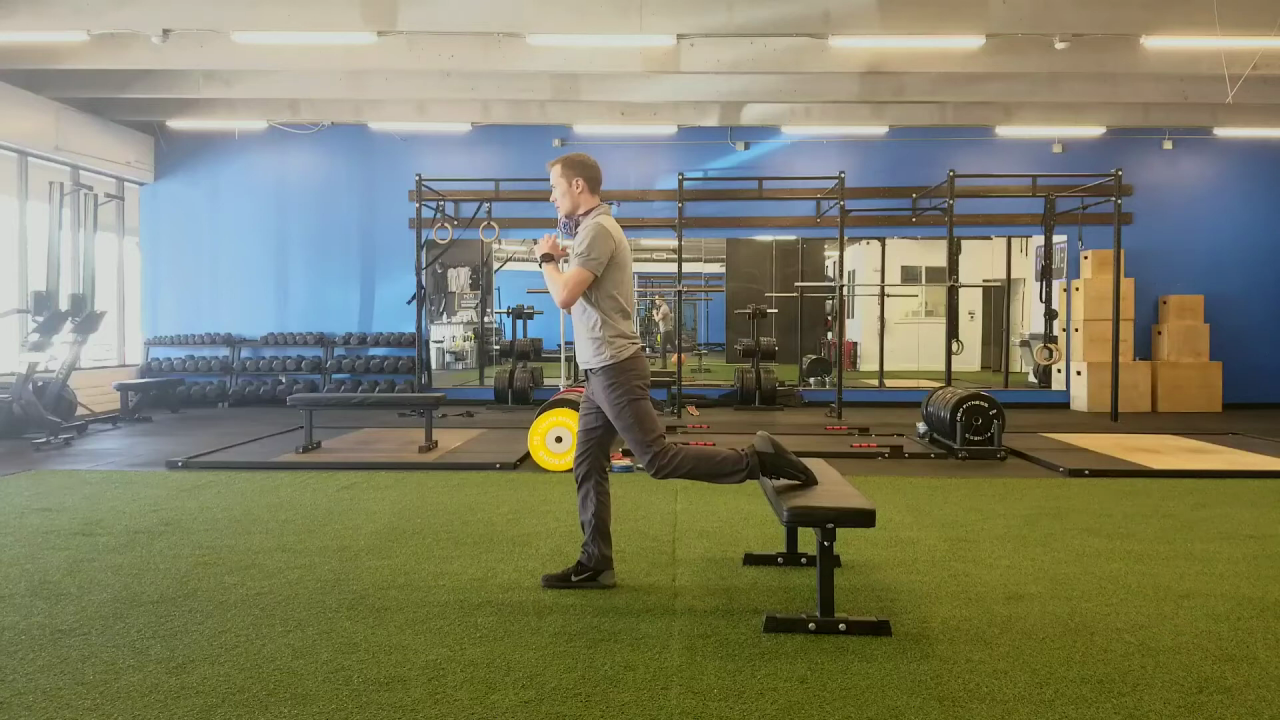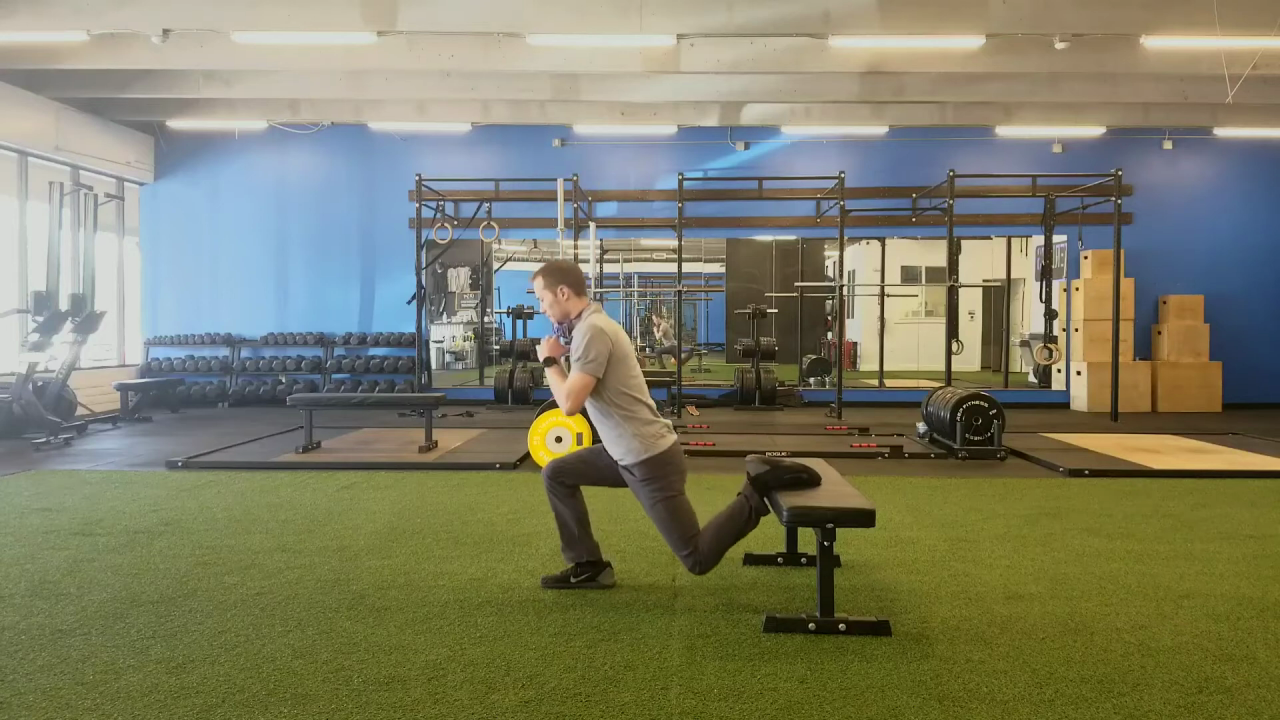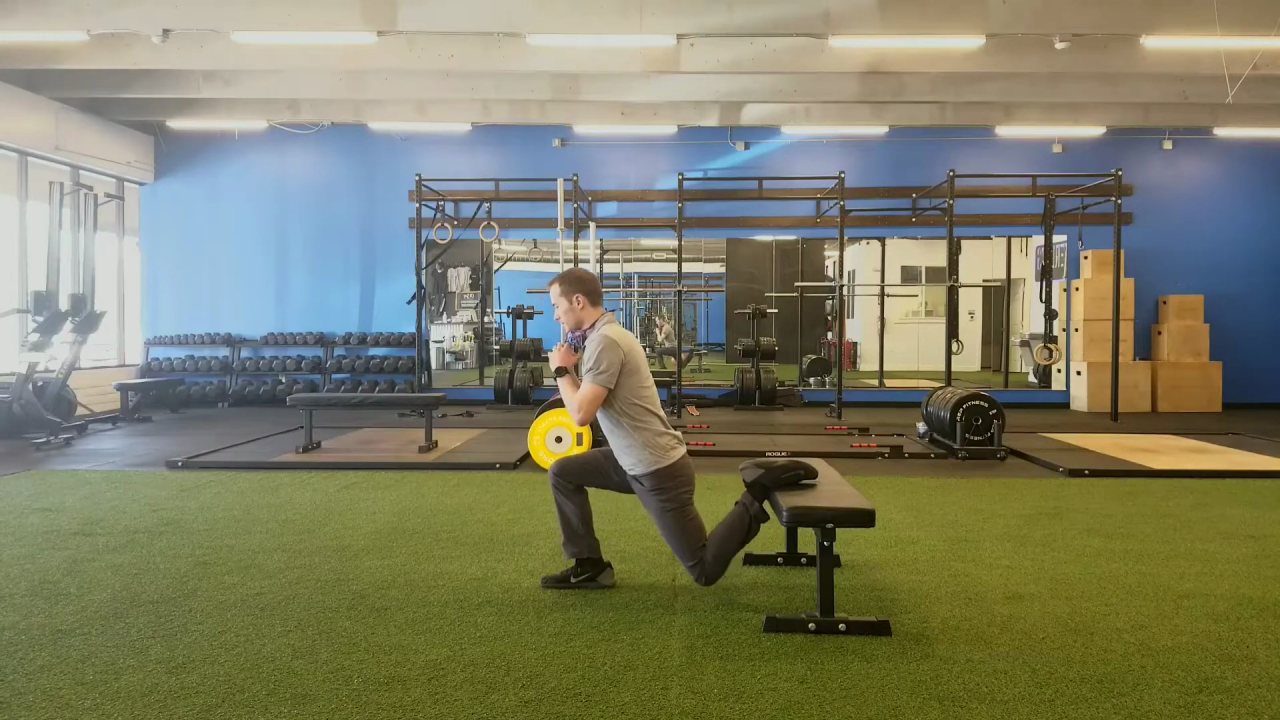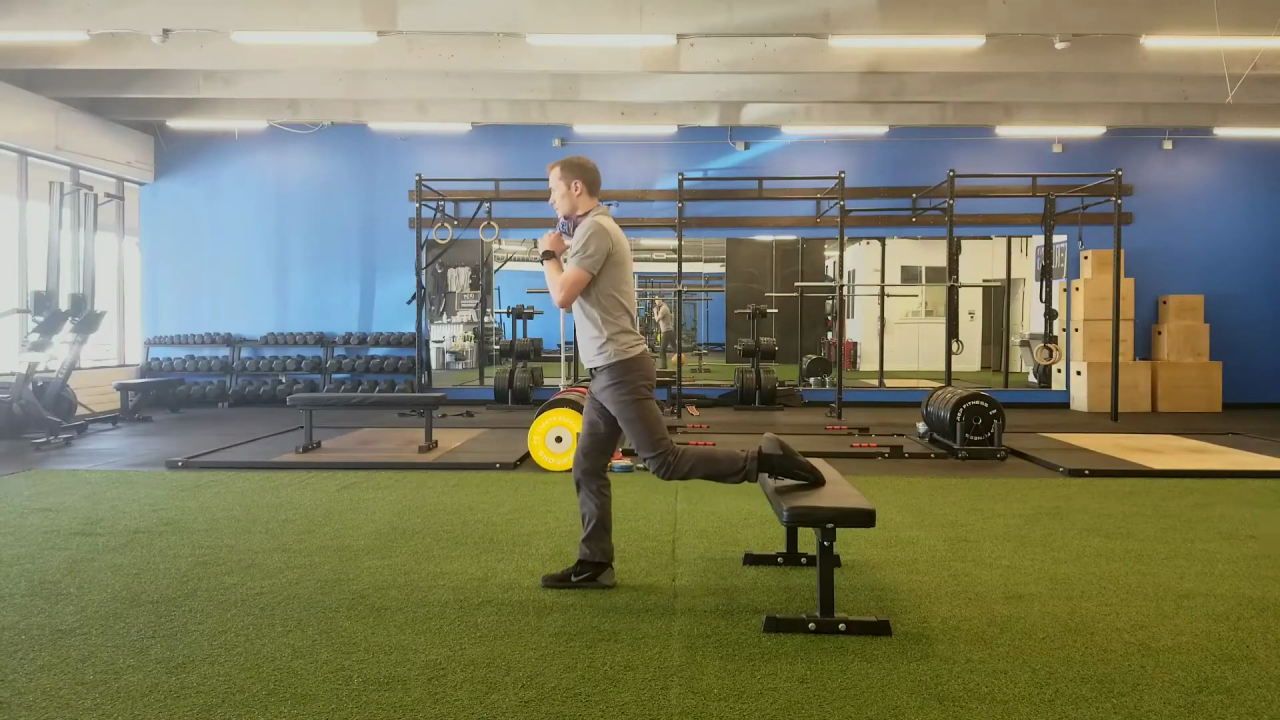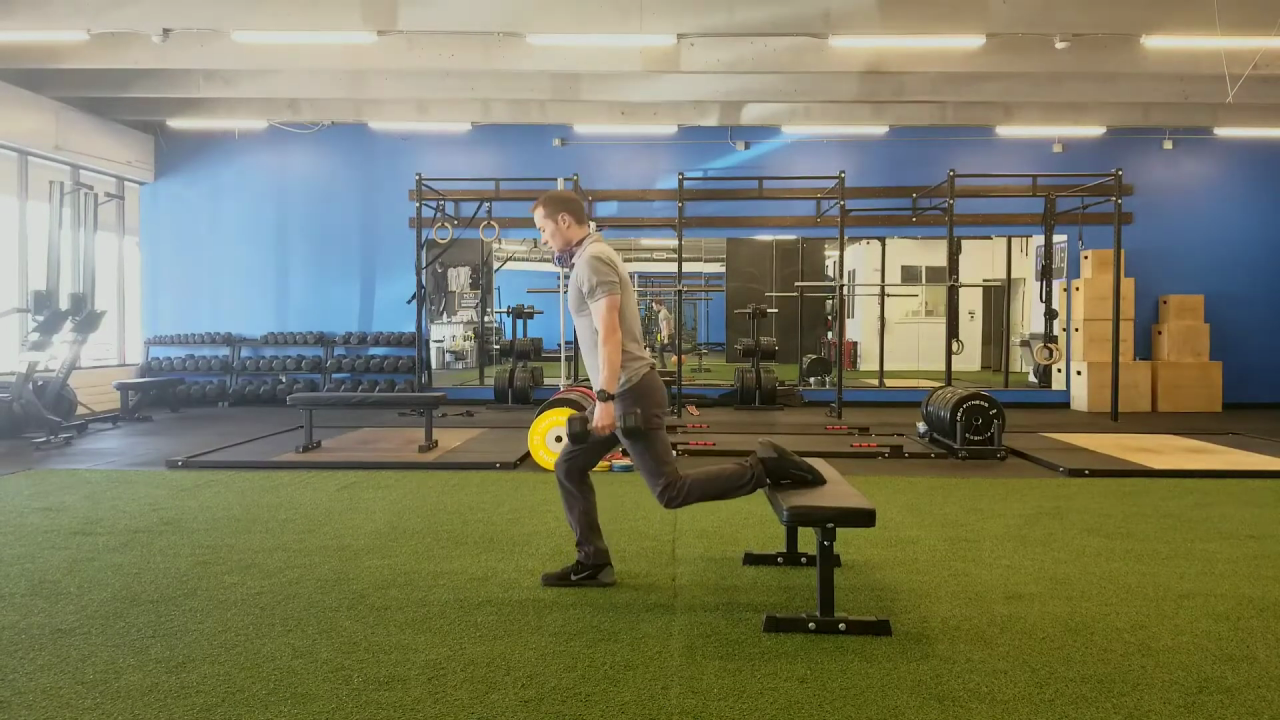
dt=1s
person 1, frame 1
left shoulder: (597, 229)
right shoulder: (594, 227)
left elbow: (565, 296)
left wrist: (547, 259)
right wrist: (561, 258)
left hip: (615, 369)
right hip: (602, 370)
left knee: (659, 458)
right knee: (588, 467)
left ankle: (756, 458)
right ankle: (595, 564)
person 1, frame 2
left shoulder: (591, 331)
right shoulder: (594, 324)
left elbow: (570, 403)
right elbow: (579, 393)
left wrist: (550, 362)
right wrist: (560, 361)
left hip: (649, 458)
right hip: (630, 453)
left knee: (698, 557)
right knee: (556, 475)
left ankle: (759, 490)
right ankle: (588, 565)
person 1, frame 3
left shoulder: (604, 342)
right shoulder: (607, 334)
left elbow: (581, 415)
right elbow: (590, 402)
left wrist: (561, 371)
right wrist: (571, 372)
left hip: (659, 470)
right hip: (638, 460)
left knee: (704, 569)
right knee: (562, 474)
left ankle: (759, 493)
right ankle: (589, 565)
person 1, frame 4
left shoulder: (594, 229)
right shoulder: (595, 228)
left elbow: (563, 296)
left wrist: (549, 255)
right wrist: (563, 254)
left hip: (620, 369)
right hip: (606, 371)
left knee: (665, 461)
right knee: (587, 468)
left ankle: (764, 459)
right ankle: (594, 565)
person 1, frame 5
left shoulder: (592, 260)
right shoulder: (590, 258)
left elbow: (609, 334)
left wrist: (604, 398)
right wrist: (606, 397)
left hip: (631, 392)
right hip: (620, 391)
left knee: (670, 489)
right knee: (570, 467)
left ankle: (765, 466)
right ankle: (593, 564)
